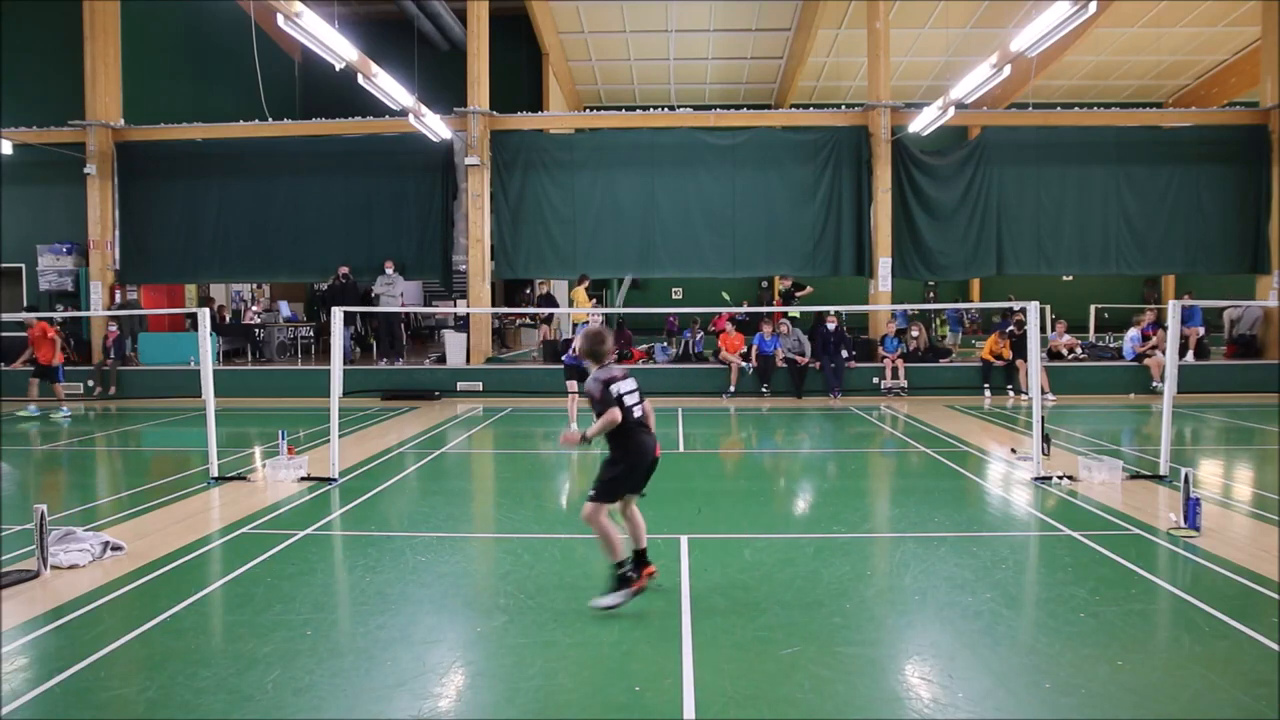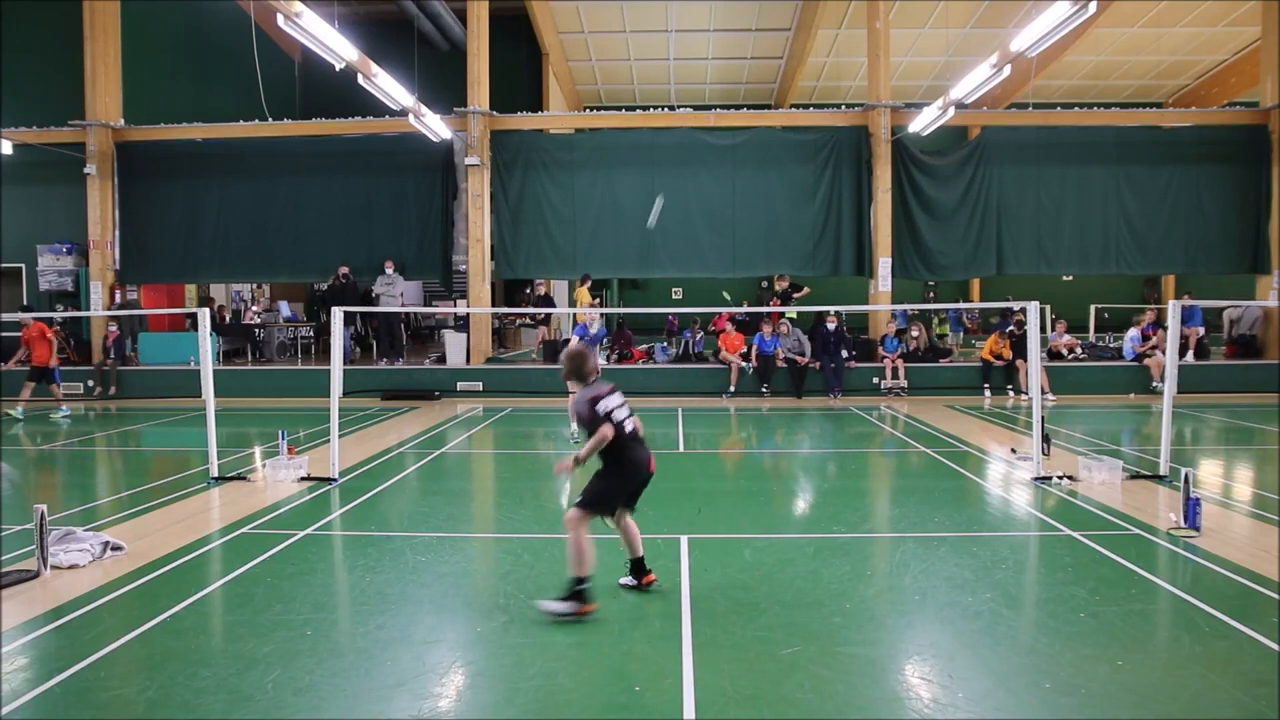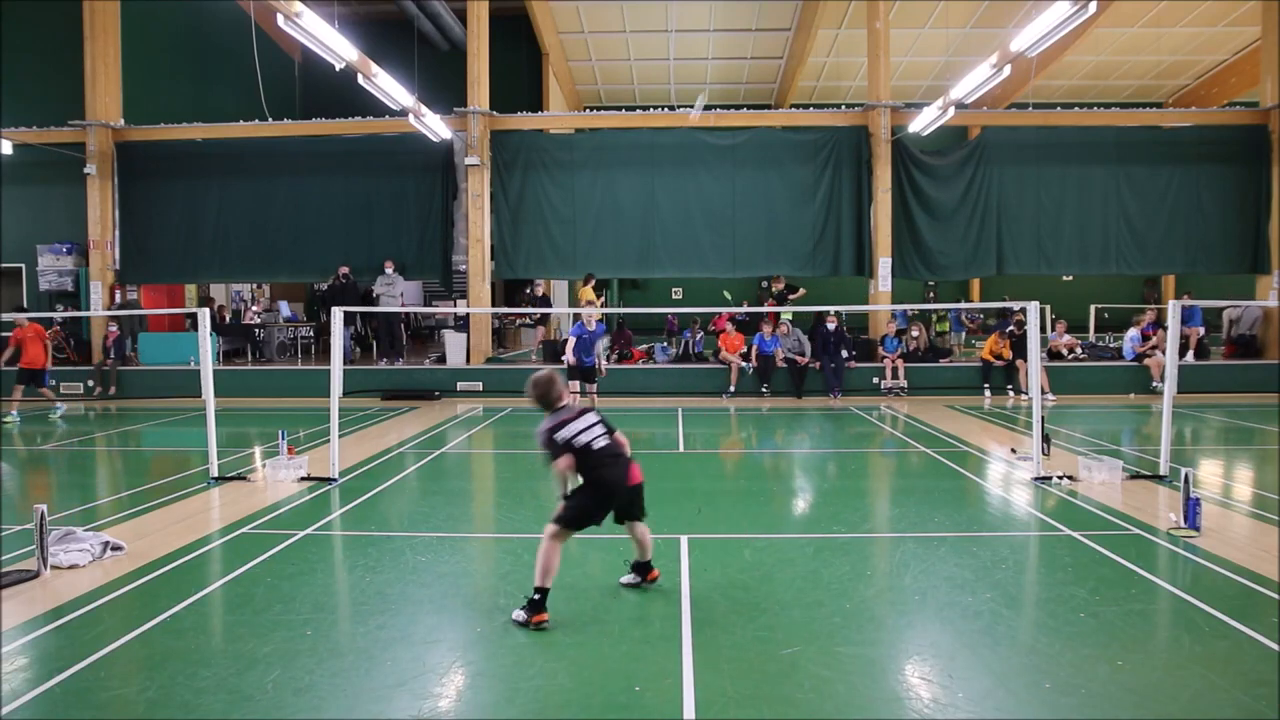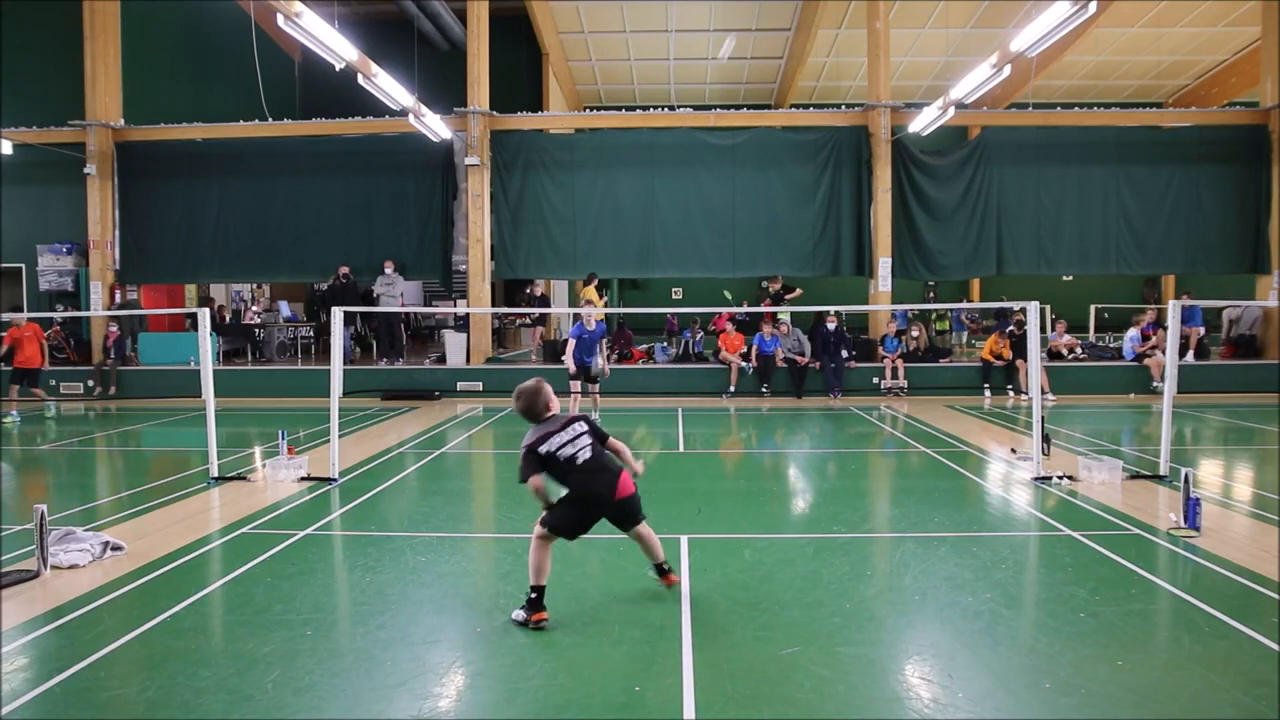
dt=0.1s
person 1, frame 1
left shoulder: (596, 382)
right shoulder: (625, 374)
left elbow: (613, 417)
right elbow: (648, 410)
left wrist: (583, 437)
left hip: (628, 452)
right hip: (648, 448)
left knee: (592, 512)
right knee: (625, 500)
left ankle: (626, 578)
right ankle: (640, 564)
person 1, frame 2
left shoulder: (583, 401)
right shoulder: (611, 390)
left elbow: (605, 434)
right elbow: (636, 425)
left wrist: (577, 460)
left hip: (621, 465)
right hip: (643, 461)
left knee: (575, 519)
right knee: (619, 514)
left ankle: (578, 596)
right ankle: (640, 572)
person 1, frame 3
left shoulder: (548, 429)
right shoulder: (587, 412)
left elbow: (564, 466)
right elbow: (621, 440)
left wrist: (565, 496)
left hip: (598, 484)
right hip: (629, 475)
left knee: (553, 536)
right knee: (634, 521)
left ankle: (536, 608)
right ankle: (644, 569)
person 1, frame 4
left shoulder: (531, 443)
right shoulder: (579, 420)
left elbow: (535, 483)
right elbow: (614, 445)
left wrist: (548, 506)
right wrist: (634, 466)
left hip: (588, 495)
right hip: (618, 486)
left knee: (542, 536)
right knee: (637, 528)
left ankle: (535, 607)
right ankle: (665, 572)
